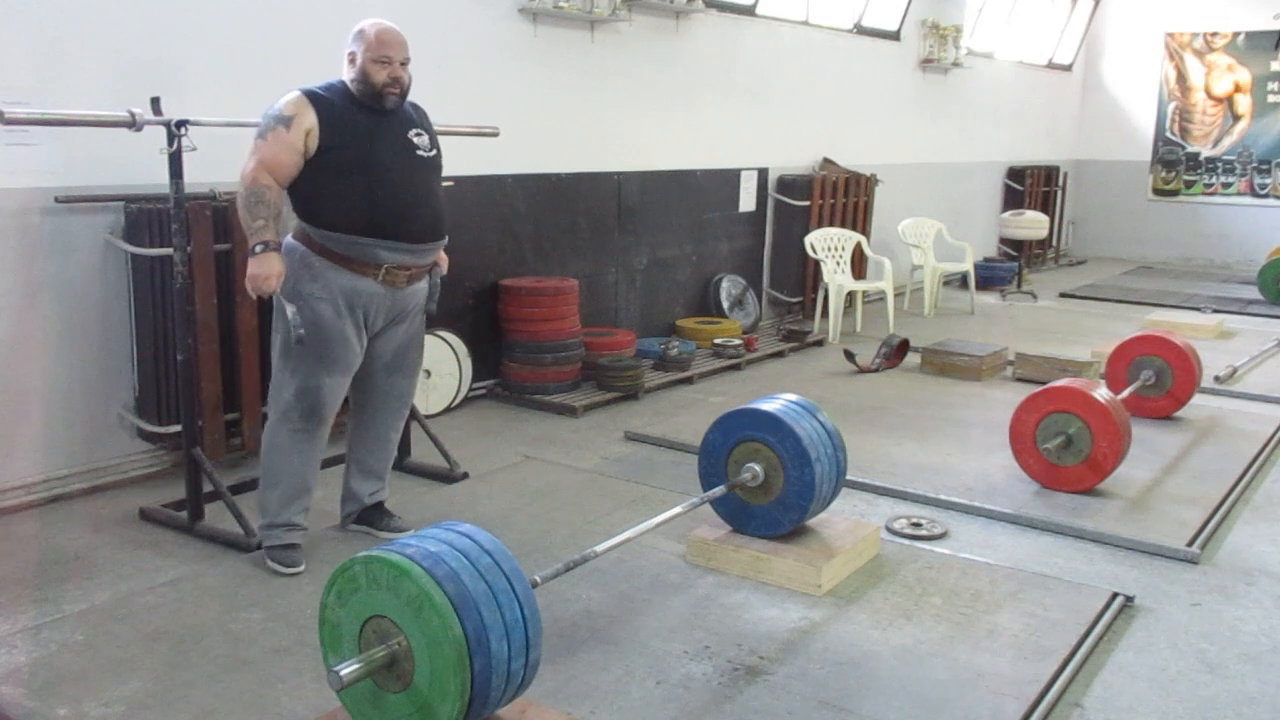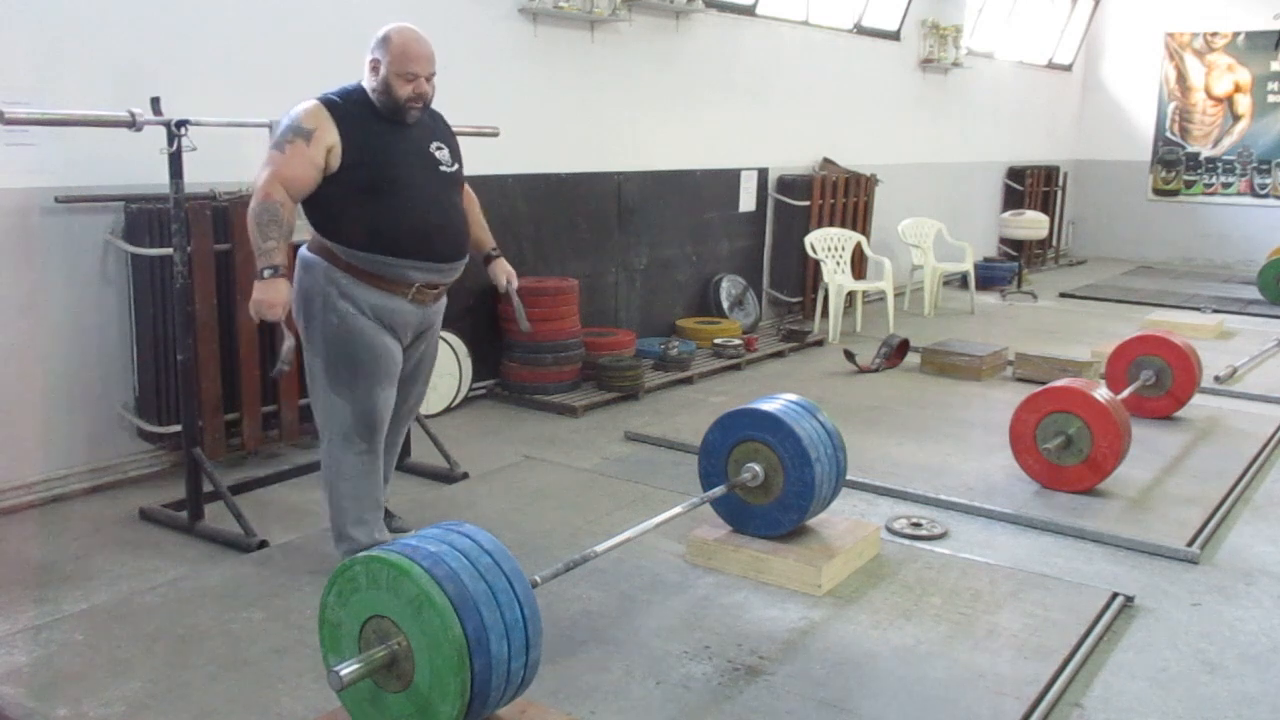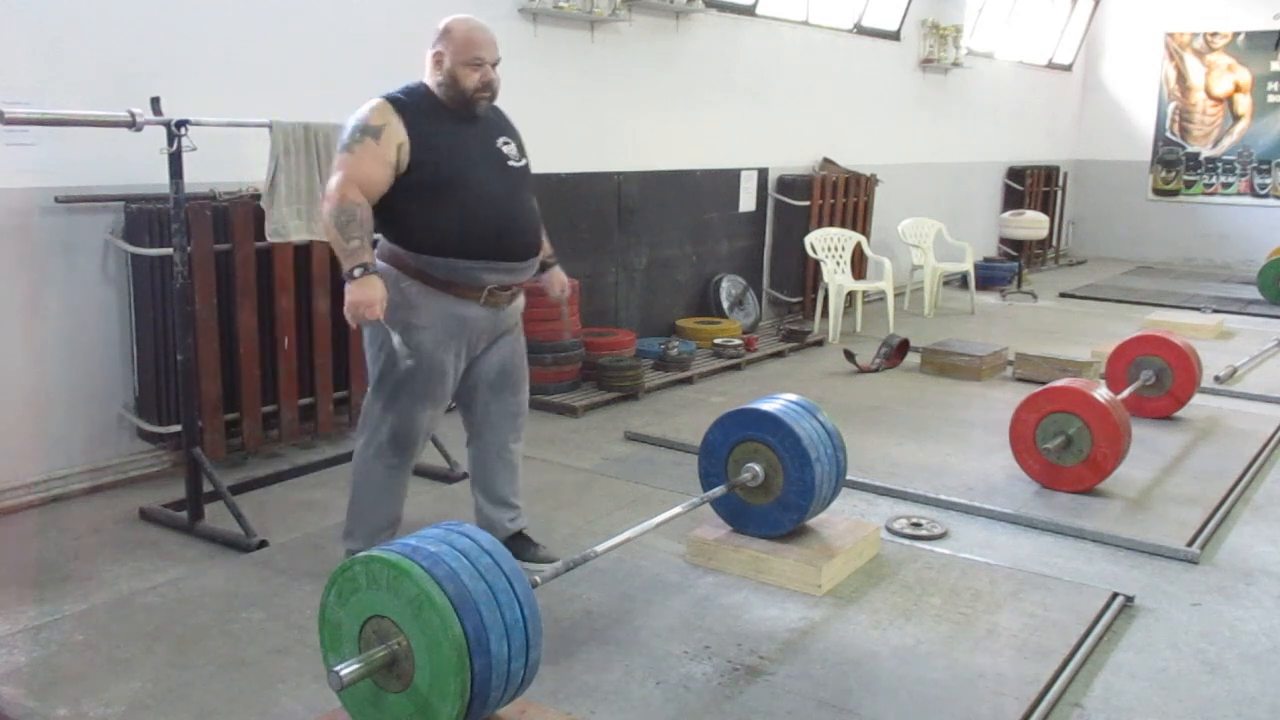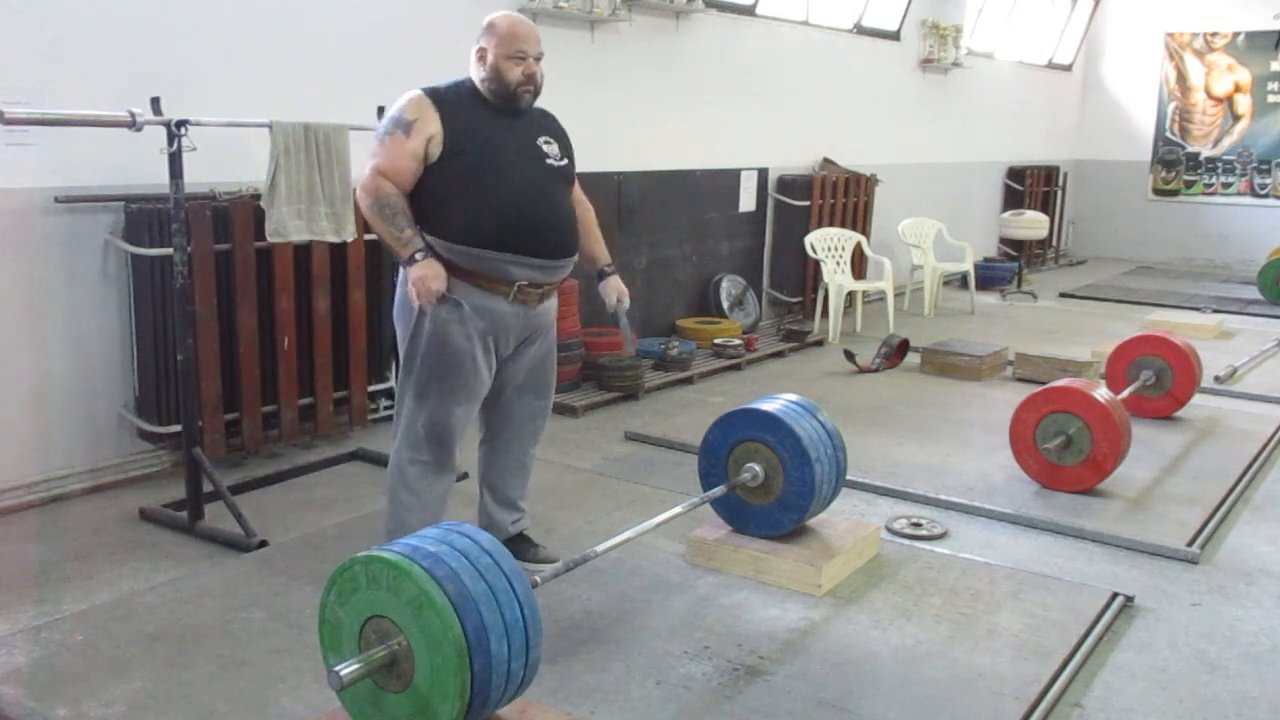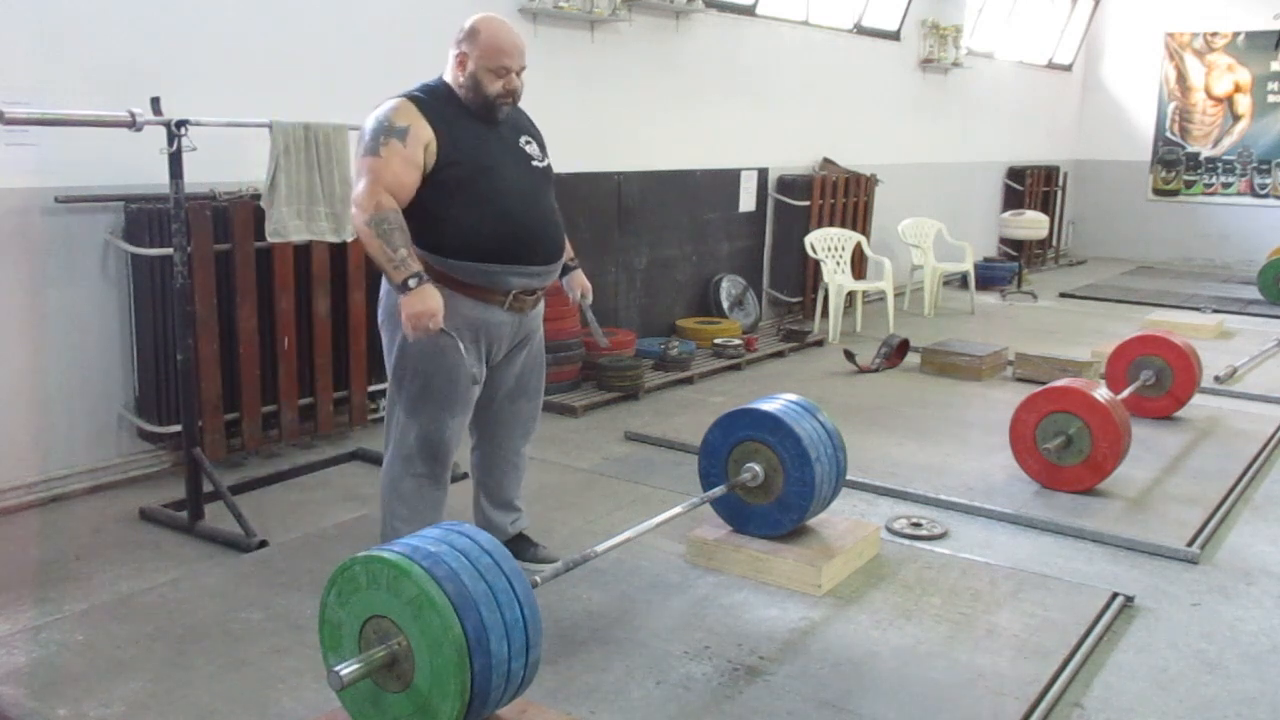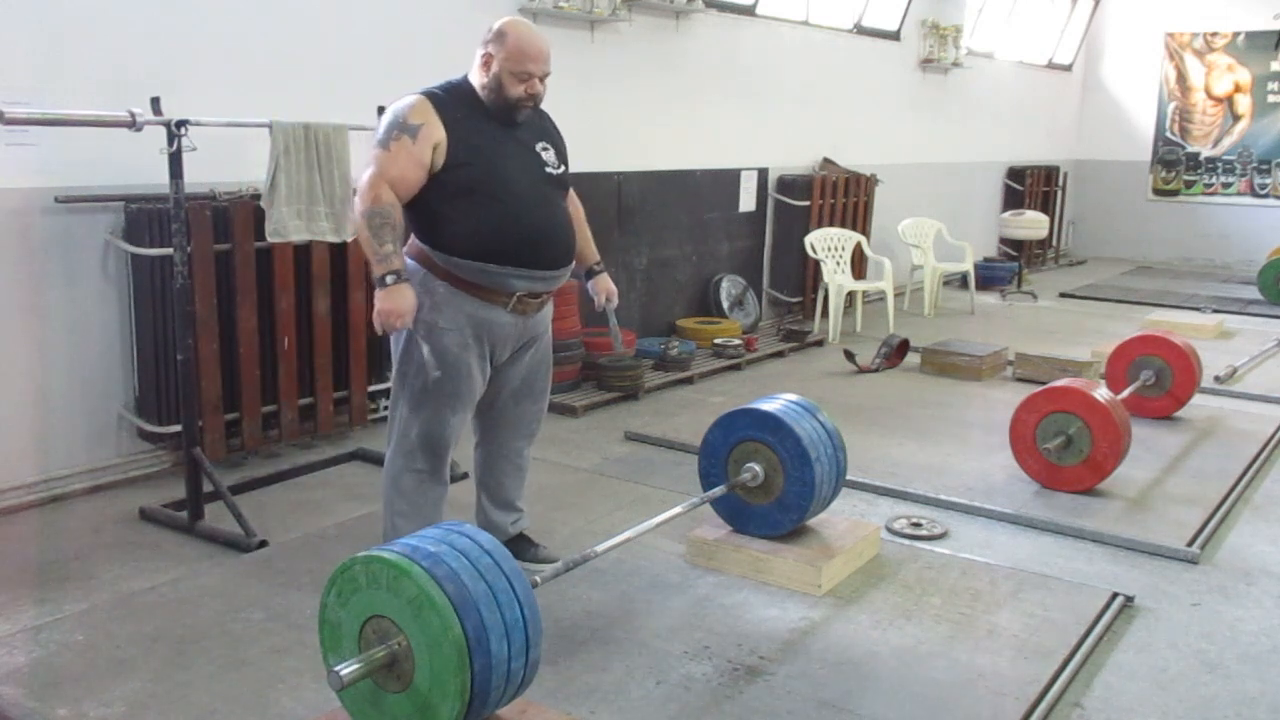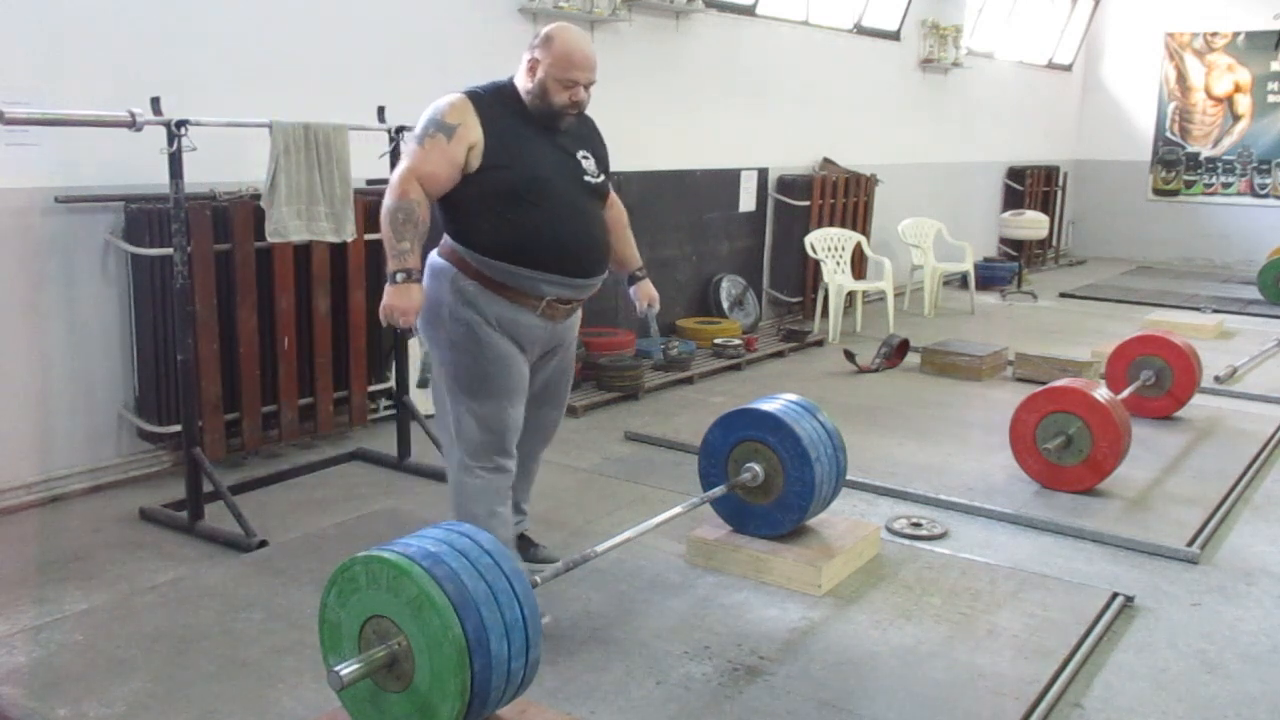
dt=0.7s
person 1, frame 1
left shoulder: (416, 119)
right shoulder: (306, 111)
right elbow: (259, 179)
left wrist: (434, 243)
right wrist: (264, 248)
left hip: (407, 289)
right hip: (330, 283)
left knee: (387, 403)
right knee: (307, 405)
left ankle: (364, 503)
right ankle: (281, 528)
person 1, frame 2
left shoulder: (434, 125)
right shoulder: (323, 121)
left elbow: (460, 198)
right elbow: (272, 195)
left wrist: (491, 255)
right wrist: (273, 272)
left hip: (425, 302)
right hip: (353, 299)
left knee: (393, 417)
right knee: (358, 425)
left ankle: (370, 506)
right ankle: (364, 550)
person 1, frame 3
left shoulder: (497, 122)
right shoulder: (390, 121)
left elbow: (519, 202)
right elbow: (344, 198)
left wrist: (546, 263)
right wrist: (360, 273)
left hip: (501, 309)
right hip: (425, 307)
left knee: (502, 427)
right knee: (398, 431)
left ankle: (504, 531)
right ankle: (368, 553)
person 1, frame 4
left shoulder: (546, 126)
right shoulder: (429, 111)
left elbow: (573, 204)
right elbow: (376, 186)
left wrist: (604, 270)
right wrist: (416, 258)
left hip: (534, 307)
right hip: (456, 301)
left knee: (518, 429)
right knee: (432, 435)
left ankle: (504, 532)
person 1, frame 5
left shoulder: (518, 121)
right shoulder: (409, 119)
left elbow: (539, 204)
right elbow: (373, 205)
left wrist: (568, 264)
right wrist: (412, 284)
left hip: (521, 311)
right hip: (448, 309)
left knee: (509, 433)
right knee: (426, 443)
left ankle: (503, 533)
person 1, frame 6
left shoulder: (541, 125)
right shoulder: (426, 117)
left elbow: (564, 201)
right elbow: (376, 194)
left wrist: (593, 268)
right wrist: (391, 279)
left hip: (530, 312)
right hip: (452, 306)
left knee: (513, 432)
right knee: (425, 440)
left ankle: (504, 532)
person 1, frame 7
left shoulder: (585, 132)
right shoulder: (467, 117)
left elbow: (607, 208)
right elbow: (408, 189)
left wrist: (635, 275)
right wrist: (403, 275)
left hip: (557, 316)
right hip: (478, 307)
left knee: (530, 436)
right knee: (486, 445)
left ankle: (509, 530)
